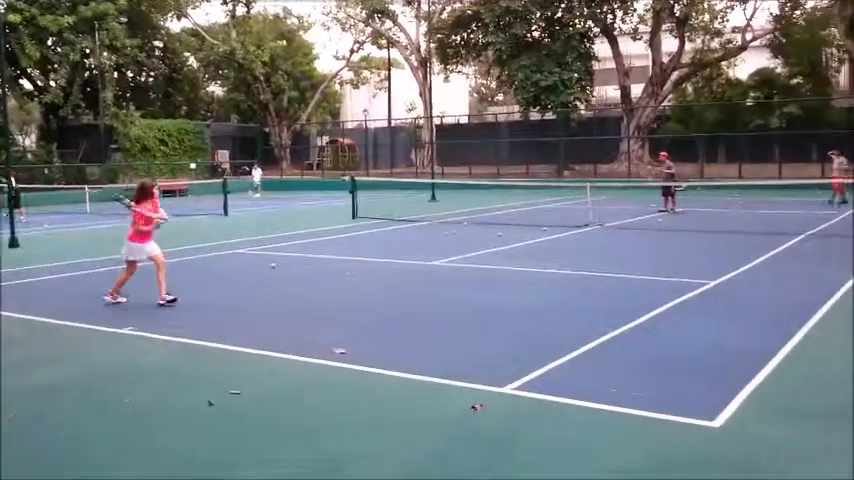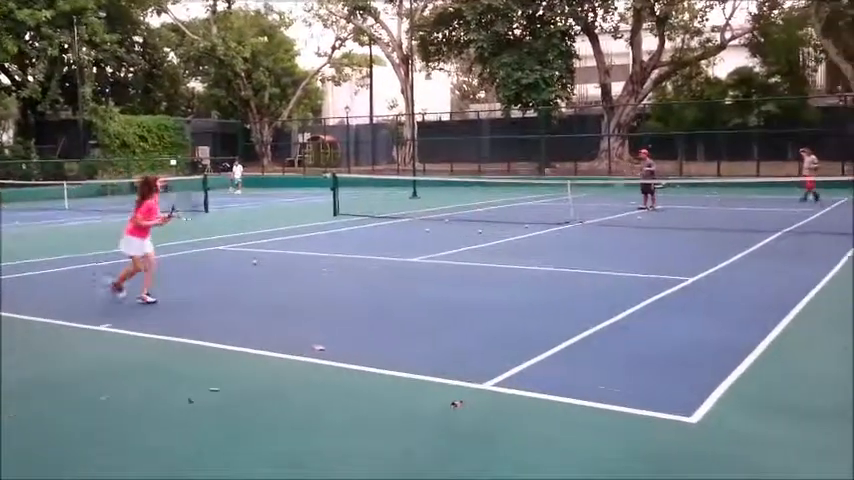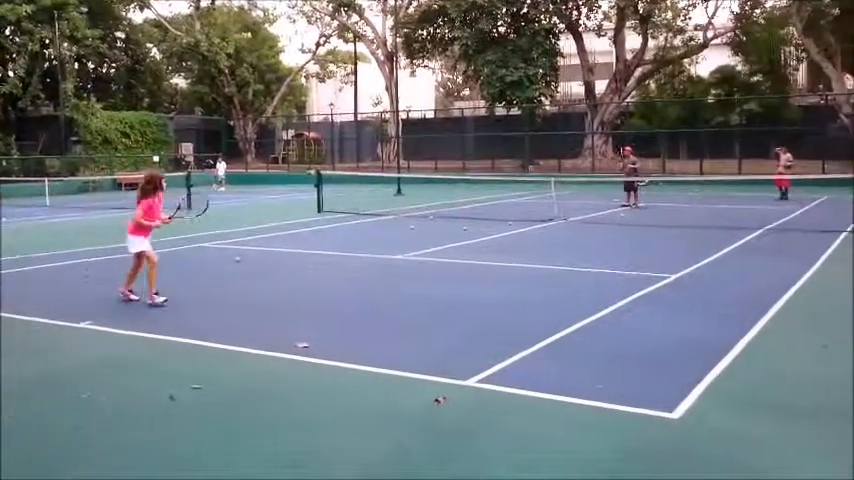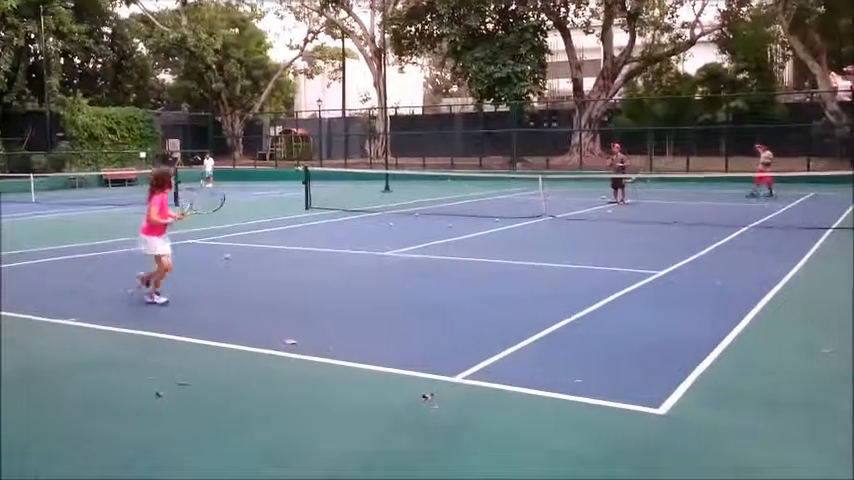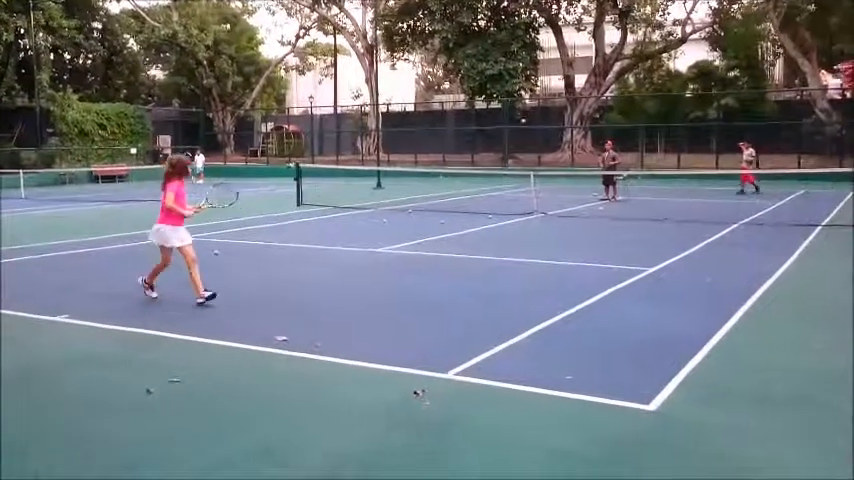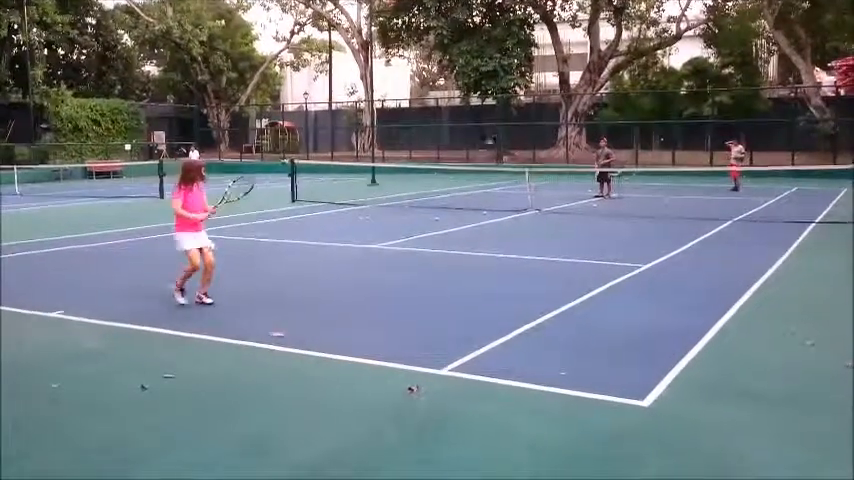
dt=0.2s
person 1, frame 1
left shoulder: (153, 202)
right shoulder: (139, 208)
left elbow: (163, 215)
right elbow: (138, 228)
left wrist: (155, 215)
right wrist: (152, 226)
left hip: (148, 242)
right hip: (136, 243)
left knee: (161, 263)
right knee: (130, 271)
left ankle: (163, 295)
right ankle: (112, 294)
person 1, frame 2
left shoulder: (154, 198)
right shoulder: (147, 202)
left elbow: (156, 214)
right elbow: (137, 222)
left wrist: (162, 218)
right wrist: (153, 223)
left hip: (144, 237)
right hip: (134, 237)
left knee: (151, 263)
right knee: (137, 268)
left ankle: (144, 294)
right ankle: (117, 284)
person 1, frame 3
left shoulder: (158, 196)
right shoulder: (146, 200)
left elbow: (158, 213)
right elbow: (136, 219)
left wrist: (164, 218)
right wrist: (152, 224)
left hip: (143, 235)
right hip: (136, 235)
left knee: (137, 265)
right knee: (153, 261)
left ankle: (127, 290)
right ankle: (153, 295)
person 1, frame 4
left shoulder: (164, 194)
right shoulder: (157, 196)
right elbow: (152, 218)
left wrist: (175, 215)
right wrist: (167, 221)
left hip: (160, 235)
right hip: (151, 235)
left knee: (167, 266)
right knee: (165, 266)
left ankle: (145, 277)
right ankle: (154, 293)
person 1, frame 5
left shoulder: (179, 183)
right shoulder: (173, 184)
right elbow: (168, 203)
left wrist: (191, 208)
right wrist: (185, 212)
left hip: (179, 227)
right hip: (167, 227)
left knee: (191, 259)
right knee: (166, 261)
left ankle: (201, 293)
right ankle: (147, 282)
person 1, frame 6
left shoulder: (199, 187)
right shoulder: (181, 189)
left elbow: (204, 207)
right elbow: (176, 210)
left wrist: (210, 210)
right wrist: (196, 217)
left hip: (199, 231)
right hip: (185, 233)
left knee: (210, 263)
right knee: (195, 264)
left ankle: (202, 293)
right ankle: (179, 285)
